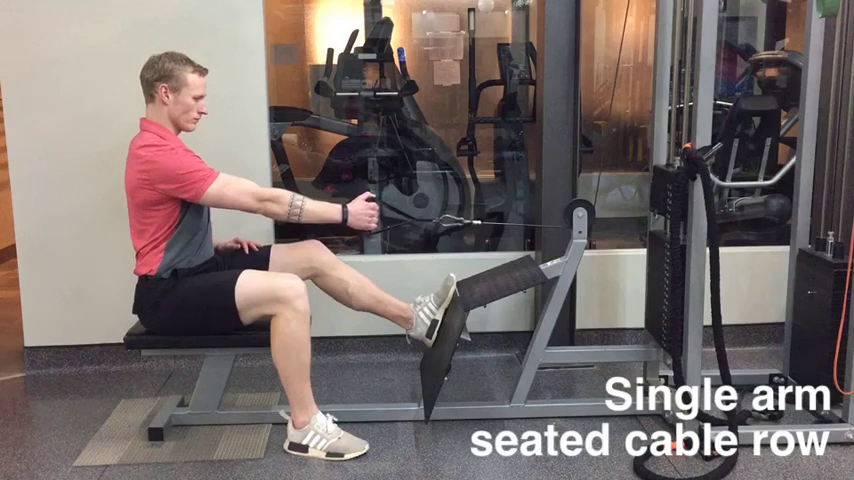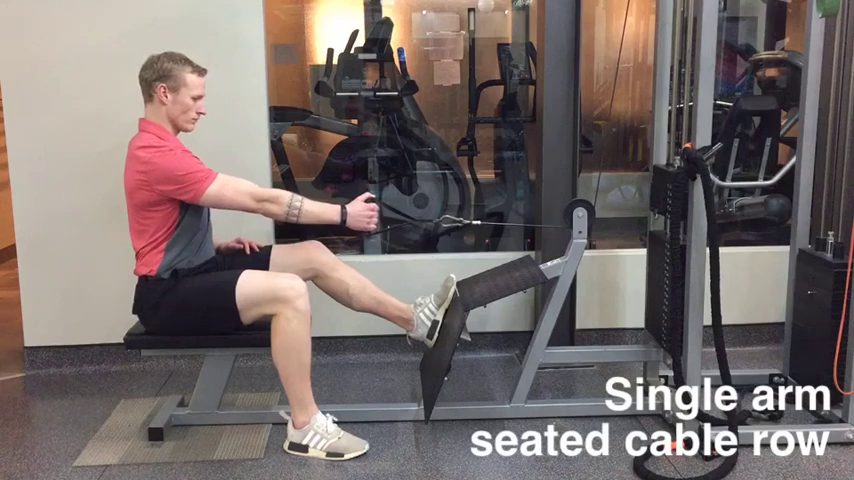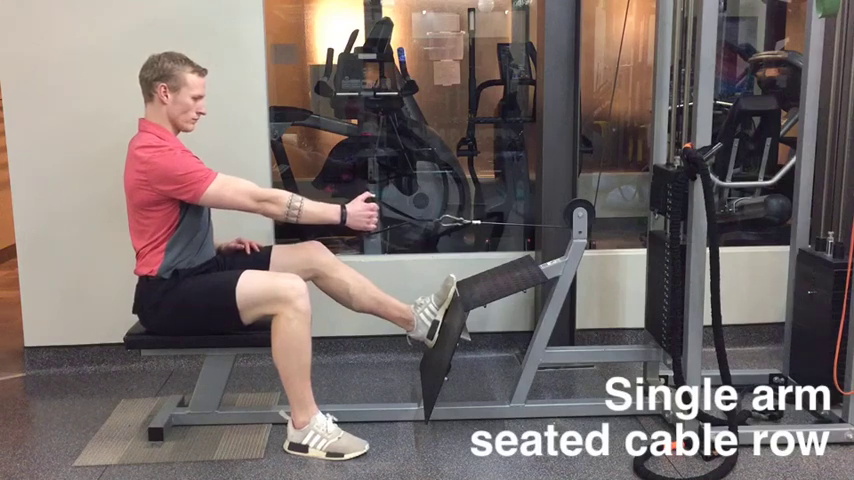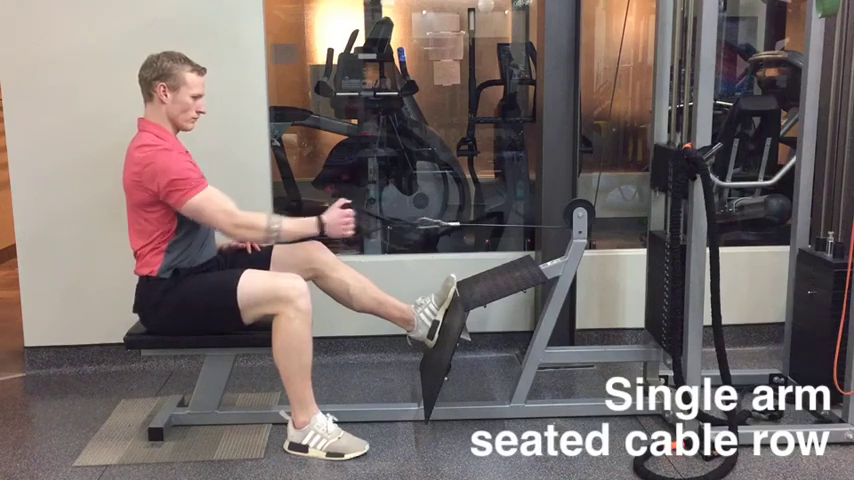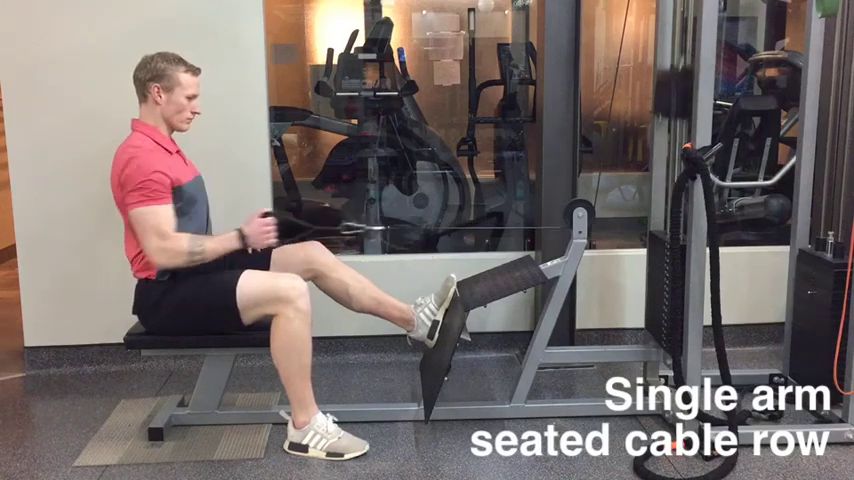
dt=0.3s
person 1, frame 1
left shoulder: (159, 145)
right shoulder: (159, 155)
right elbow: (260, 200)
left wrist: (218, 245)
right wrist: (344, 213)
left hip: (193, 269)
right hip: (168, 294)
left knee: (312, 254)
right knee: (289, 292)
left ankle: (413, 319)
right ankle: (305, 426)
person 1, frame 2
left shoulder: (158, 146)
right shoulder: (158, 156)
right elbow: (260, 200)
left wrist: (218, 245)
right wrist: (343, 214)
left hip: (193, 271)
right hip: (168, 294)
left knee: (312, 255)
right knee: (290, 292)
left ankle: (414, 319)
right ankle: (305, 427)
person 1, frame 3
left shoulder: (158, 146)
right shoulder: (158, 156)
right elbow: (259, 200)
left wrist: (220, 246)
right wrist: (342, 214)
left hip: (194, 269)
right hip: (169, 293)
left knee: (313, 256)
right knee: (290, 292)
left ankle: (414, 320)
right ankle: (305, 426)
person 1, frame 4
left shoulder: (161, 145)
right shoulder: (157, 156)
right elbow: (237, 223)
right wrist: (320, 223)
left hip: (195, 270)
right hip: (169, 292)
left knee: (313, 255)
right knee: (291, 291)
left ankle: (415, 321)
right ankle: (305, 427)
person 1, frame 5
left shoulder: (159, 147)
right shoulder: (141, 157)
right elbow: (164, 252)
left wrist: (235, 241)
right wrist: (241, 238)
left hip: (192, 274)
right hip: (168, 294)
left knee: (311, 255)
right knee: (290, 292)
left ankle: (415, 321)
right ankle: (305, 426)
